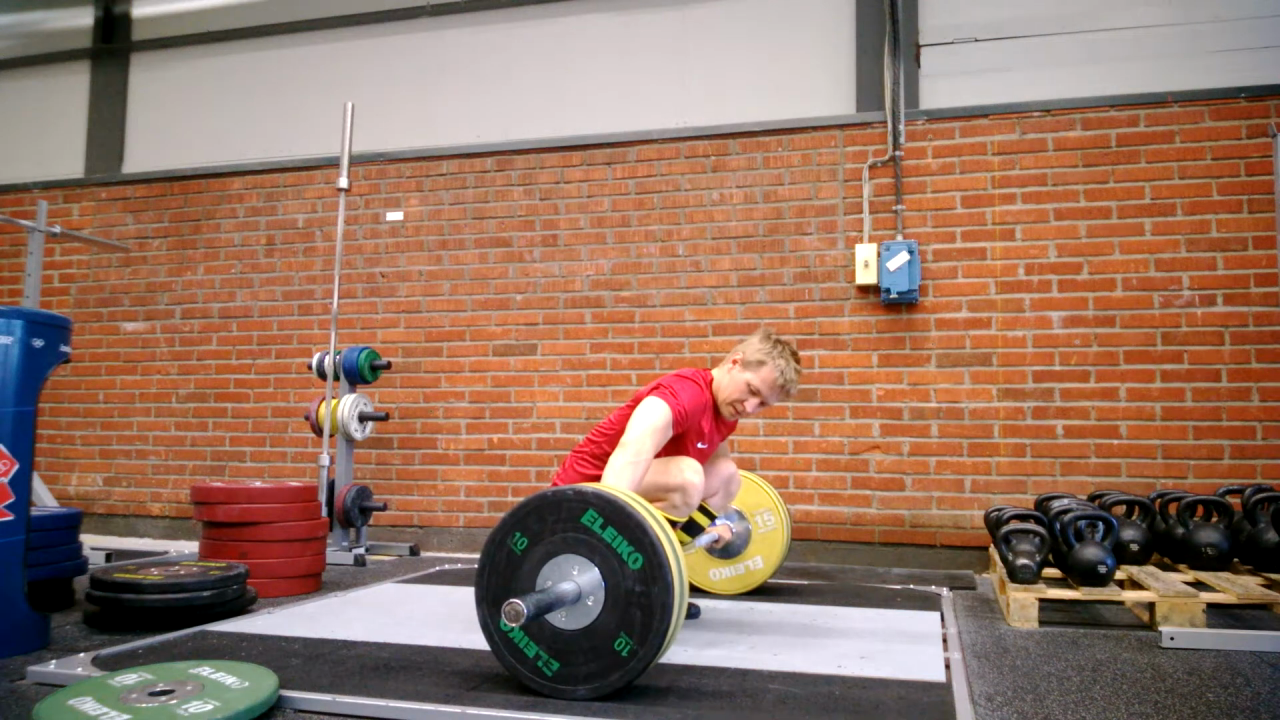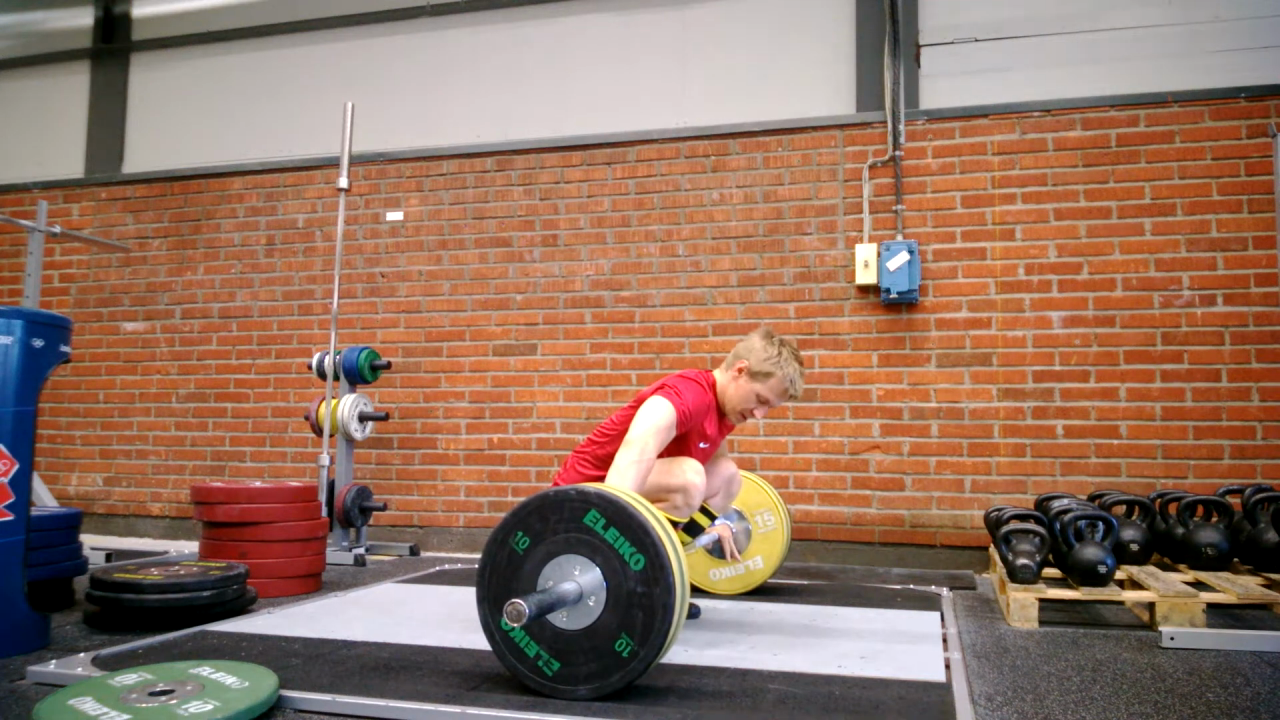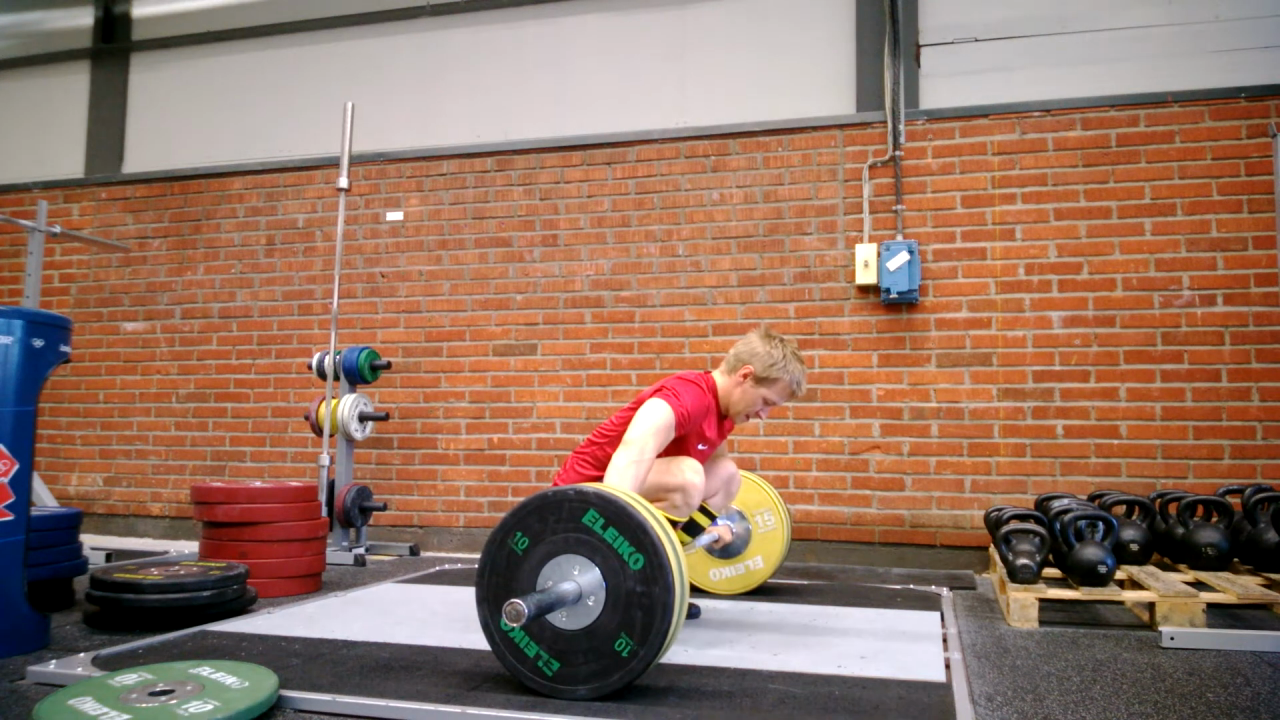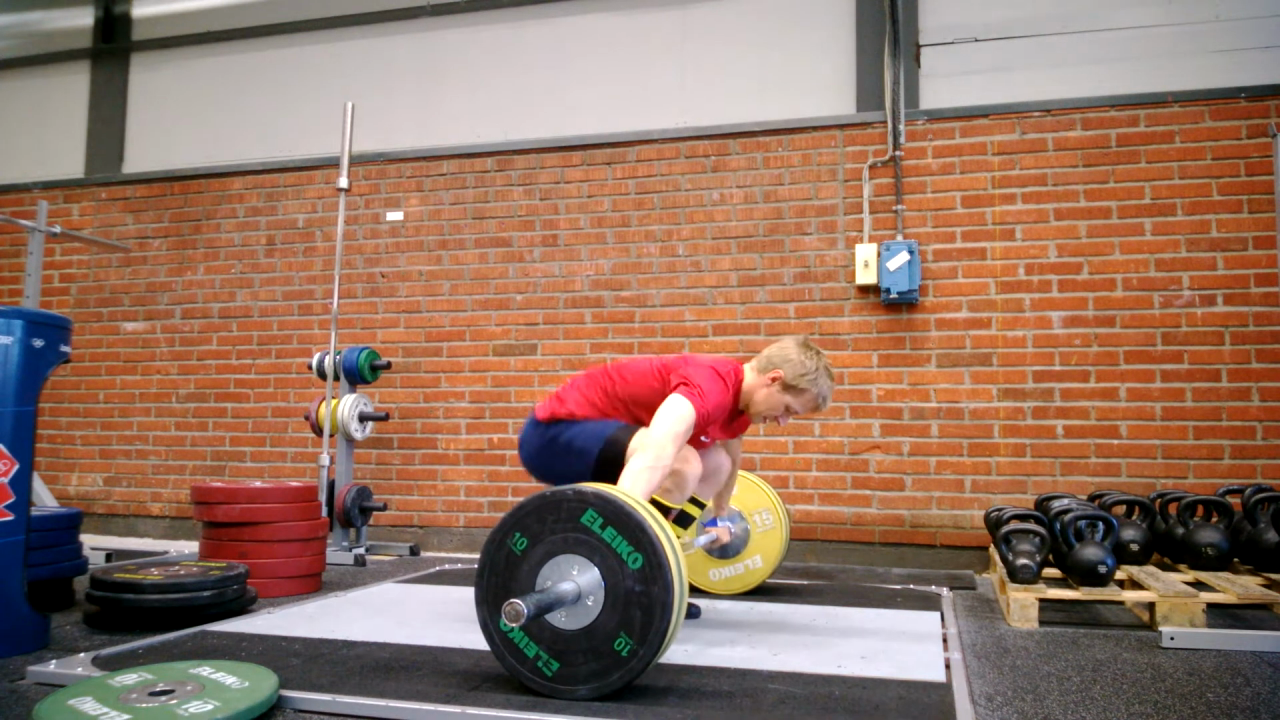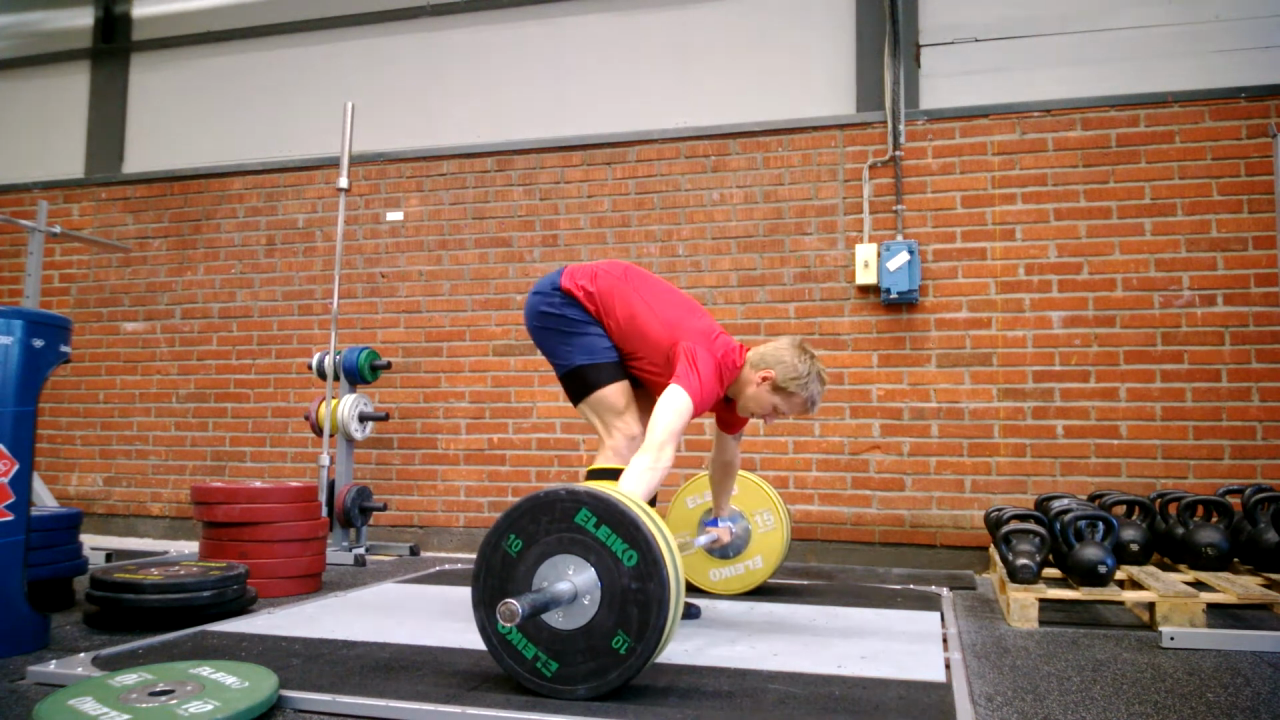
dt=0.5s
person 1, frame 1
left shoulder: (725, 406)
right shoulder: (685, 393)
left elbow: (716, 456)
right elbow: (631, 453)
left wrist: (712, 519)
left knee: (727, 475)
right knee: (685, 477)
person 1, frame 2
left shoulder: (725, 404)
right shoulder: (687, 395)
left elbow: (714, 457)
right elbow: (635, 454)
left wrist: (712, 521)
left knee: (727, 476)
right knee: (687, 478)
person 1, frame 3
left shoulder: (721, 403)
right shoulder: (686, 397)
left elbow: (713, 454)
right elbow: (631, 456)
left wrist: (712, 519)
left knee: (726, 475)
right knee: (685, 477)
person 1, frame 4
left shoulder: (740, 395)
right shoulder: (711, 386)
left elbow: (731, 456)
right elbow: (651, 459)
left wrist: (718, 518)
left hip: (580, 442)
right hip: (556, 431)
left knee: (718, 463)
right knee: (683, 466)
person 1, frame 5
left shoulder: (738, 377)
right shoulder: (707, 370)
left elbow: (726, 456)
right elbow: (656, 453)
left wrist: (720, 518)
left hip: (596, 307)
right hip: (564, 301)
left knee: (643, 436)
right knee: (626, 435)
